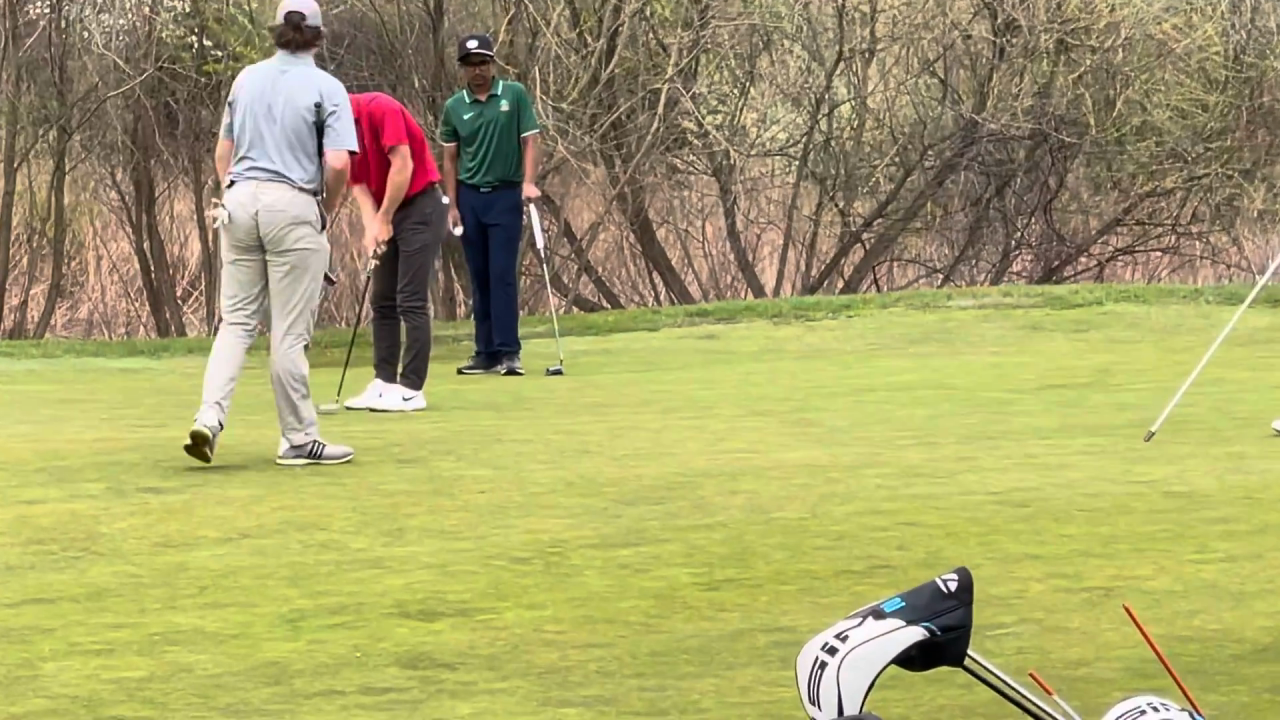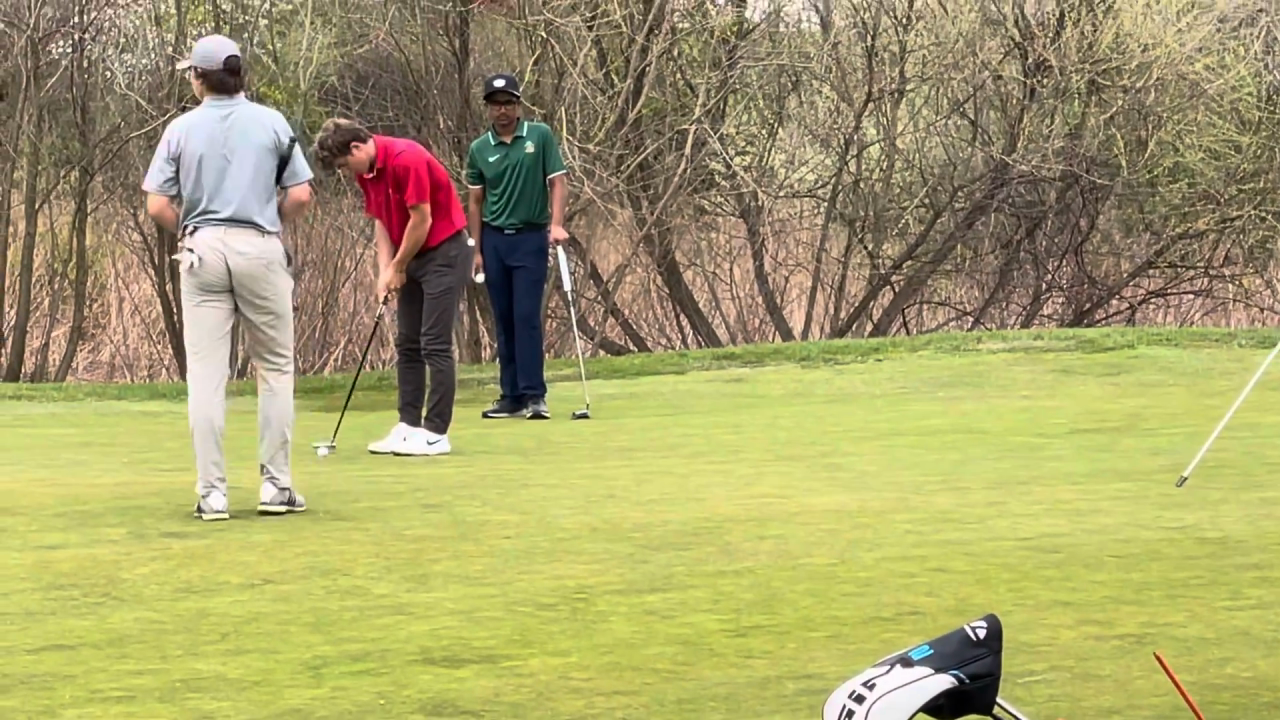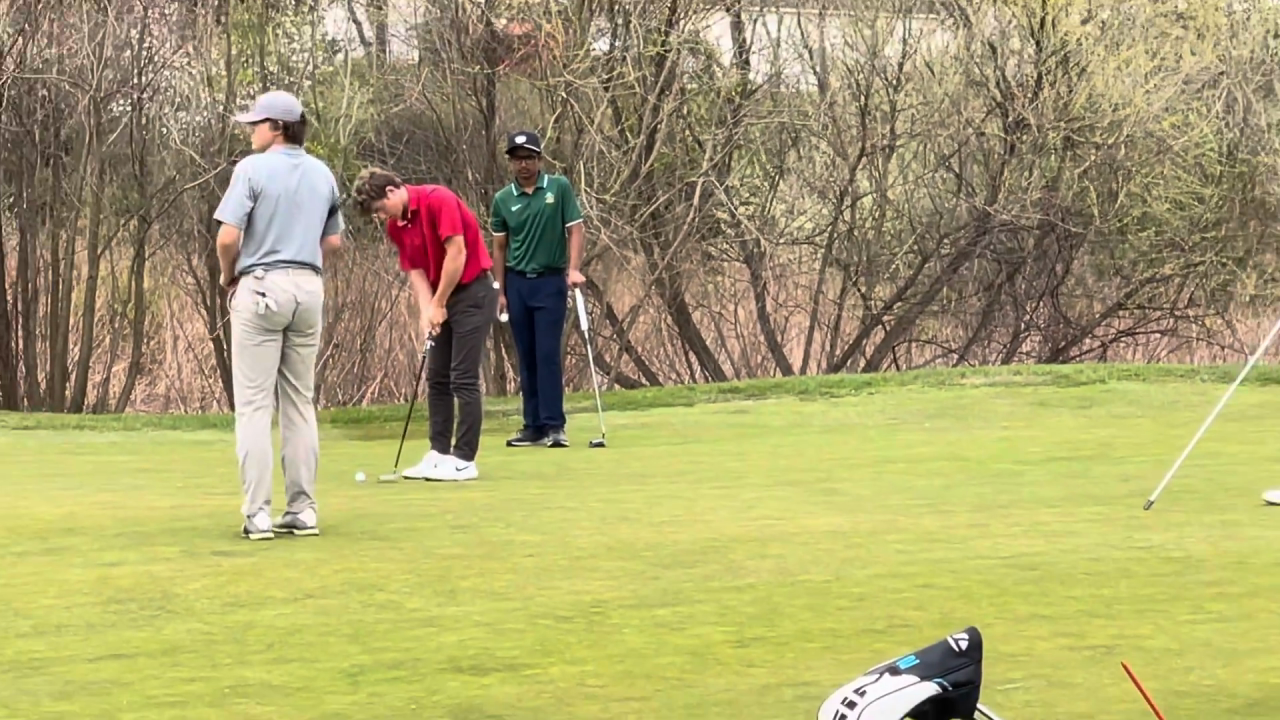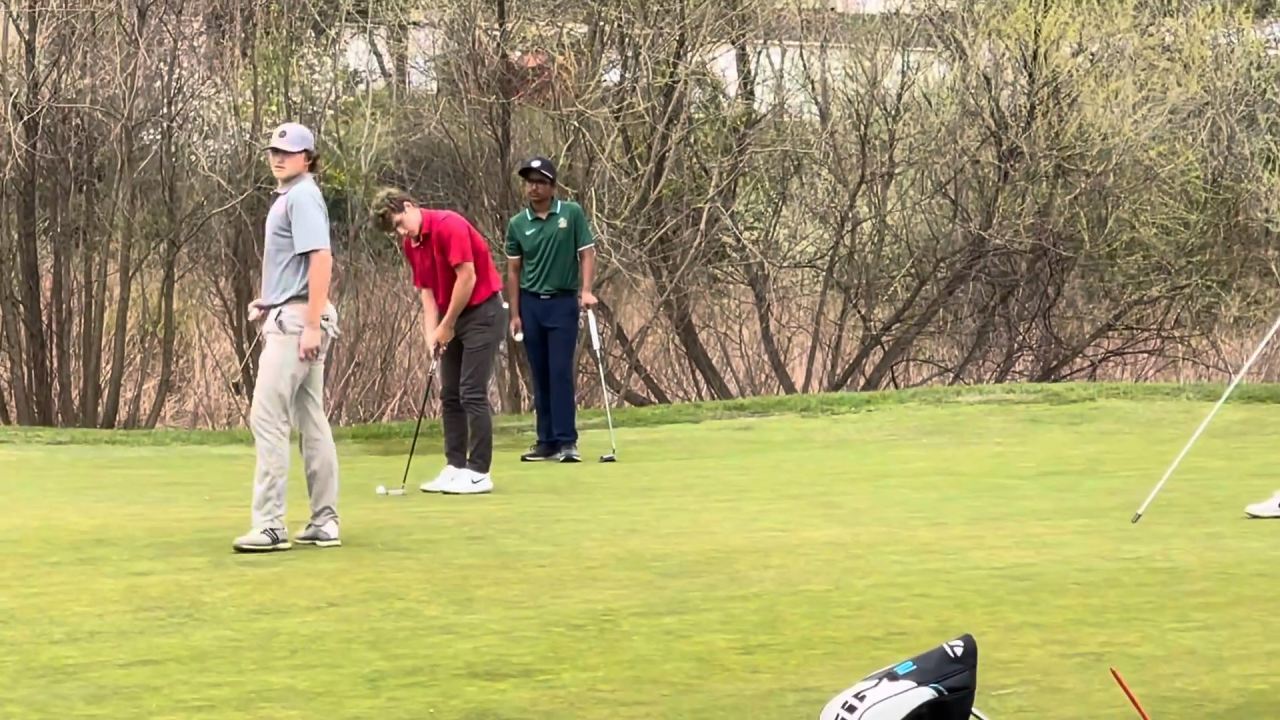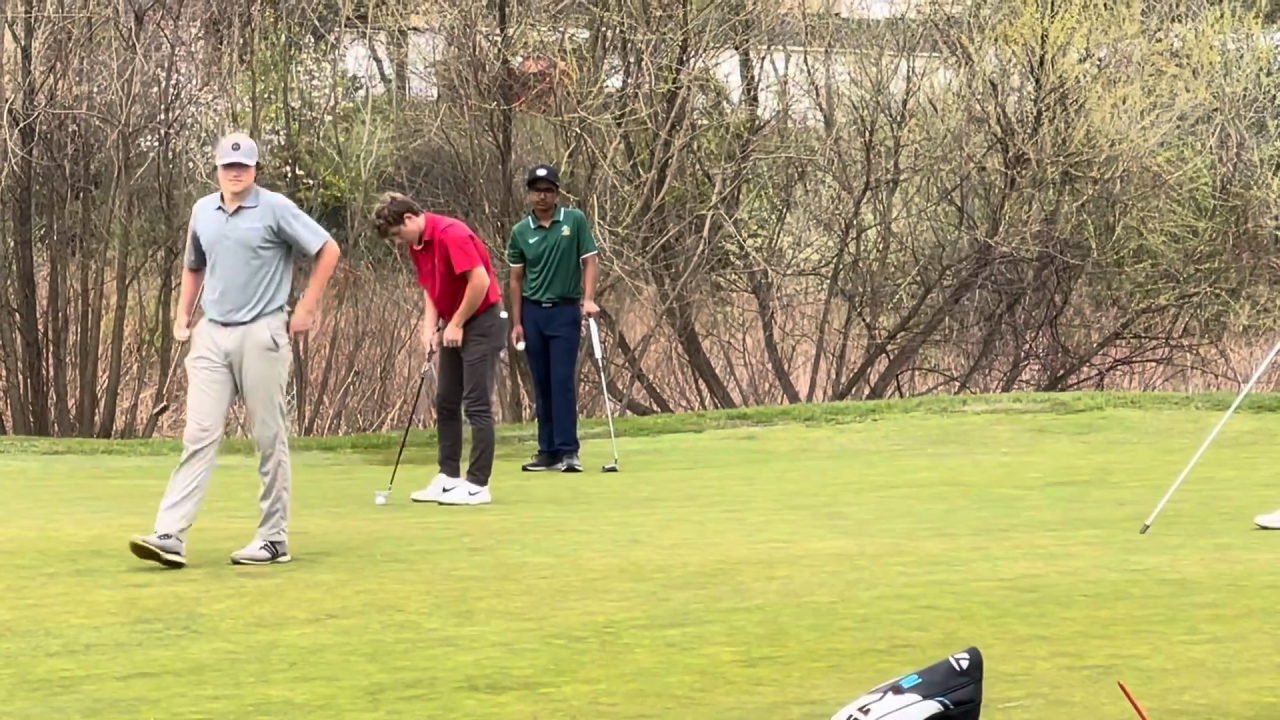
dt=0.7s
person 1, frame 1
left shoulder: (246, 78)
right shoulder: (326, 87)
left elbow: (223, 151)
right elbow: (337, 164)
right wrist: (328, 209)
left hip: (240, 202)
right hip: (292, 206)
left knee: (236, 321)
right knee: (289, 332)
left ankle: (209, 414)
right ankle: (298, 439)
person 1, frame 2
left shoulder: (181, 128)
right shoulder: (272, 121)
left elbow: (157, 207)
right elbow: (300, 196)
left hip: (202, 252)
right hip: (259, 250)
left knee: (206, 376)
right knee: (275, 369)
left ankle: (212, 493)
right ankle: (277, 484)
person 1, frame 3
left shoulder: (252, 168)
right shoulder: (323, 173)
left elbow: (229, 237)
right elbow: (333, 241)
left wrist: (229, 275)
left hip: (261, 290)
right hip: (309, 289)
left knee: (253, 405)
right knee: (299, 404)
left ankle: (258, 512)
right ankle: (302, 509)
person 1, frame 4
left shoulder: (302, 196)
right shoulder: (290, 196)
left elbow: (320, 260)
left wrist: (312, 324)
right wrist: (269, 299)
left hip: (296, 319)
right hip: (295, 317)
left knee: (268, 418)
right knee: (311, 421)
left ankle: (270, 525)
right ankle: (324, 522)
person 1, frame 5
left shoulder: (274, 208)
right shoulder: (201, 213)
left elbow: (328, 250)
left wrist: (306, 309)
right wrist: (180, 318)
left hip: (262, 335)
right hip: (210, 336)
left knee: (269, 437)
right knee: (199, 434)
left ankle: (274, 538)
right ankle: (168, 535)
person 2, frame 1
left shoulder: (515, 94)
right shoulder: (453, 107)
left elbow: (530, 140)
right elbow: (450, 158)
left wrist: (529, 182)
right wrist: (452, 205)
left hip: (506, 195)
right hip: (469, 197)
left knee: (502, 274)
right knee: (479, 277)
left ankle: (508, 352)
right ankle: (486, 352)
person 2, frame 2
left shoulder: (541, 136)
right shoulder: (479, 149)
left elbow: (557, 182)
right elbow: (475, 202)
left wrist: (557, 224)
right wrist: (476, 250)
left hip: (530, 238)
right hip: (494, 240)
left knee: (527, 317)
right knee: (503, 321)
left ankle: (534, 395)
right ankle: (511, 395)
person 2, frame 3
left shoulder: (560, 187)
right shoulder: (502, 199)
left elbow: (575, 229)
right elbow: (499, 248)
left wrist: (574, 269)
right wrist: (500, 291)
left hip: (551, 281)
right hip: (517, 283)
left knee: (548, 354)
right knee: (526, 358)
left ankle: (554, 426)
right ankle: (533, 425)
person 2, frame 4
left shoulder: (572, 213)
right shoulder: (517, 224)
left elbow: (587, 253)
right elbow: (513, 271)
left wrist: (586, 290)
right wrist: (514, 314)
left hip: (563, 302)
right hip: (530, 304)
left knee: (561, 372)
right knee: (540, 375)
left ankle: (566, 441)
right ankle: (547, 441)
person 2, frame 5
left shoulder: (575, 220)
right shoulder: (520, 232)
left elbow: (589, 261)
right elbow: (516, 279)
left wrist: (589, 299)
right wrist: (516, 323)
left hip: (565, 310)
right hip: (533, 312)
left knee: (563, 381)
right knee: (541, 385)
left ankle: (568, 450)
right ankle: (548, 450)
person 3, frame 1
left shoulder: (379, 107)
left elbow: (402, 165)
right elbow: (358, 184)
left wrist: (383, 221)
right wrist: (370, 228)
left hip: (420, 207)
right hip: (387, 214)
left knee: (411, 301)
right knee: (382, 301)
right ankle: (384, 382)
person 3, frame 2
left shoulder: (407, 158)
right shoulder: (366, 172)
left elbow: (422, 220)
right elbow: (382, 221)
left wrist: (398, 268)
right wrist: (385, 271)
left hip: (445, 251)
right hip: (413, 254)
left knee: (435, 344)
right knee: (407, 344)
person 3, frame 3
left shoulder: (437, 199)
right shoulder: (396, 226)
left elbow: (458, 252)
right elbow: (416, 271)
left wrist: (439, 304)
right wrist: (426, 311)
left hip: (472, 292)
right hip: (442, 296)
left knee: (463, 378)
right knee: (437, 378)
left ankle: (464, 460)
right ankle: (439, 452)
person 3, frame 4
left shoulder: (449, 225)
right shoulder: (410, 245)
left elbow: (467, 278)
right elbow: (426, 289)
left wrist: (446, 326)
right wrist: (432, 331)
left hip: (482, 312)
right hip: (452, 318)
left knee: (473, 393)
right knee: (450, 396)
left ankle: (479, 473)
right ankle: (456, 468)
person 3, frame 5
left shoulder: (451, 233)
right shoulder: (416, 245)
left elbow: (480, 281)
left wrist: (456, 324)
right wrist: (430, 327)
left hip: (481, 323)
right hip: (453, 327)
left knee: (476, 405)
right knee: (446, 404)
left ankle: (477, 485)
right ankle: (448, 478)
